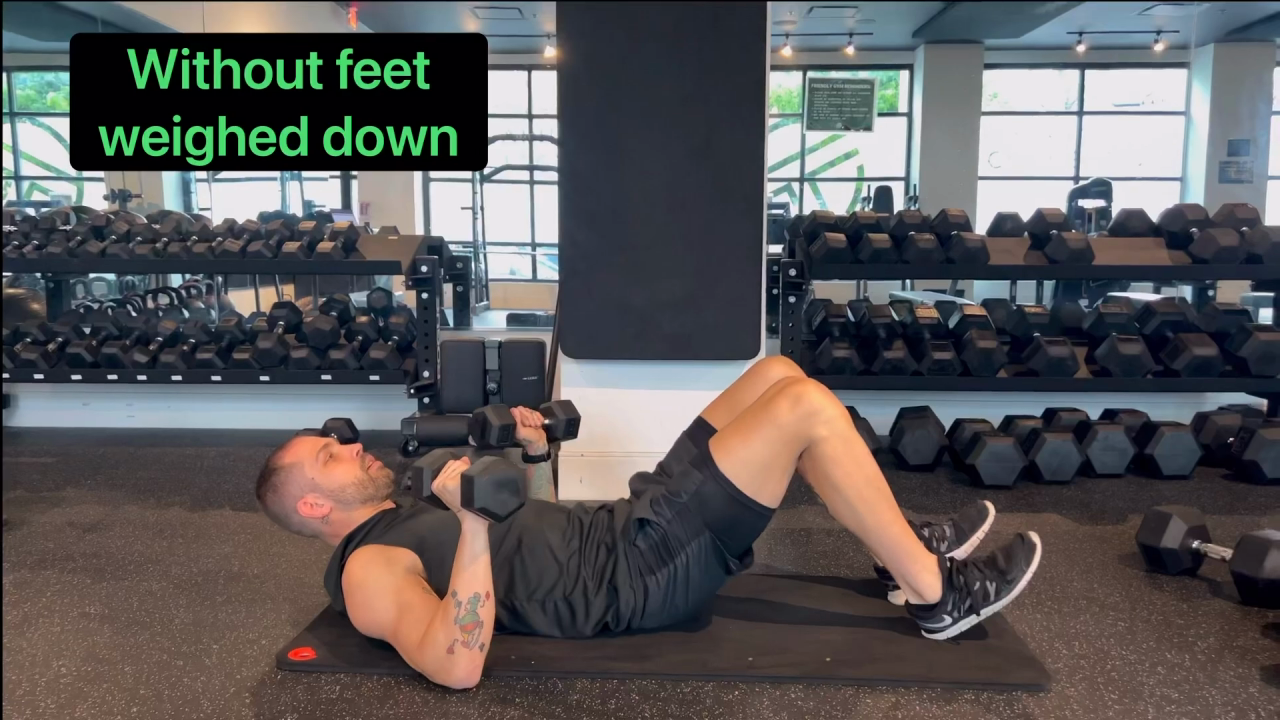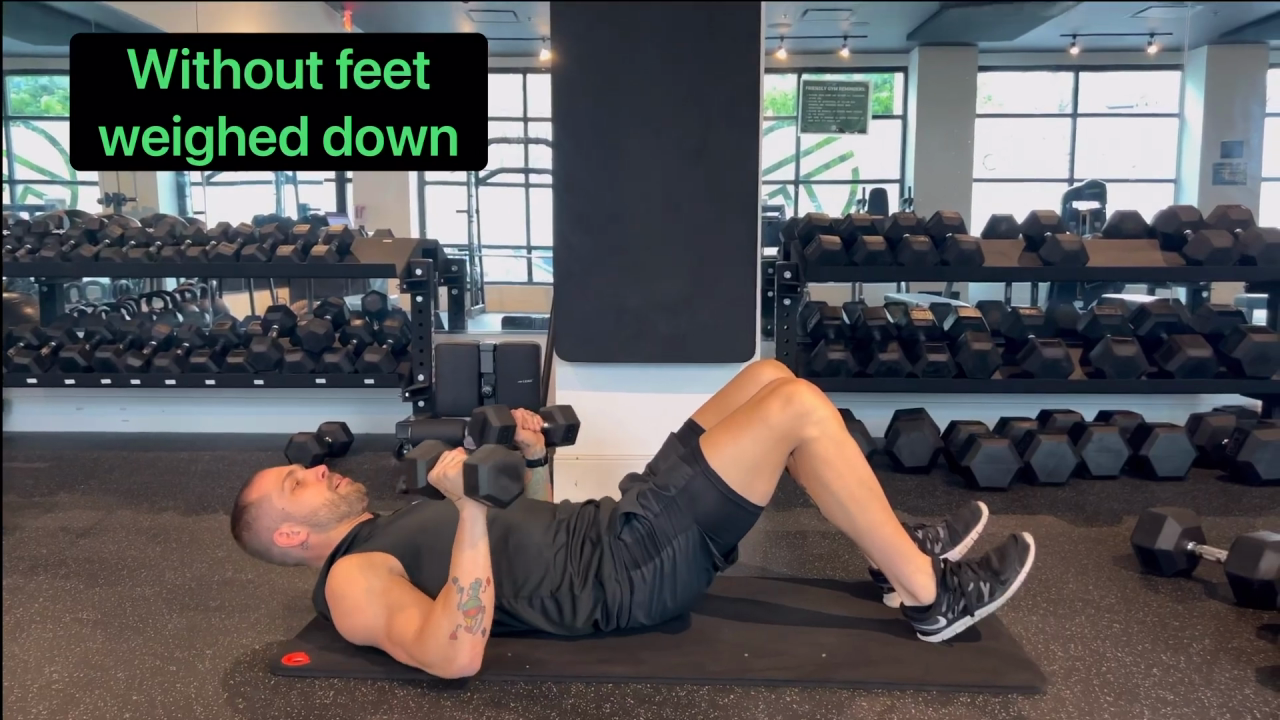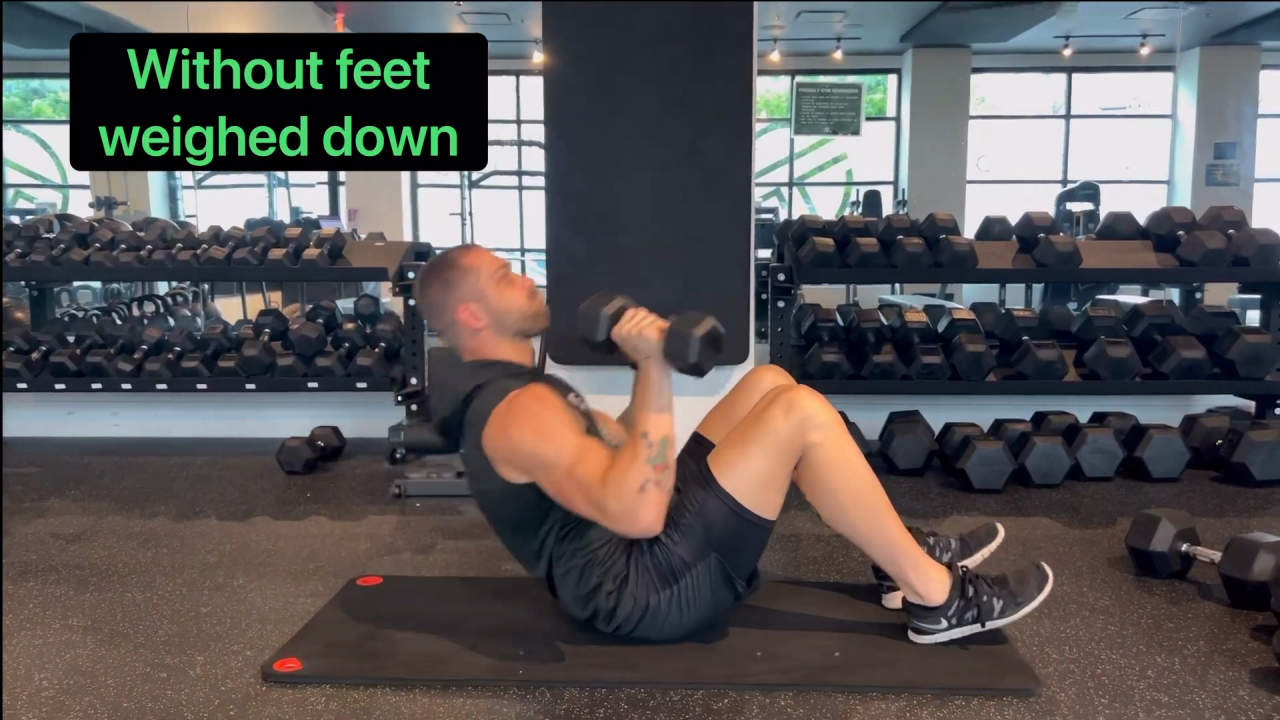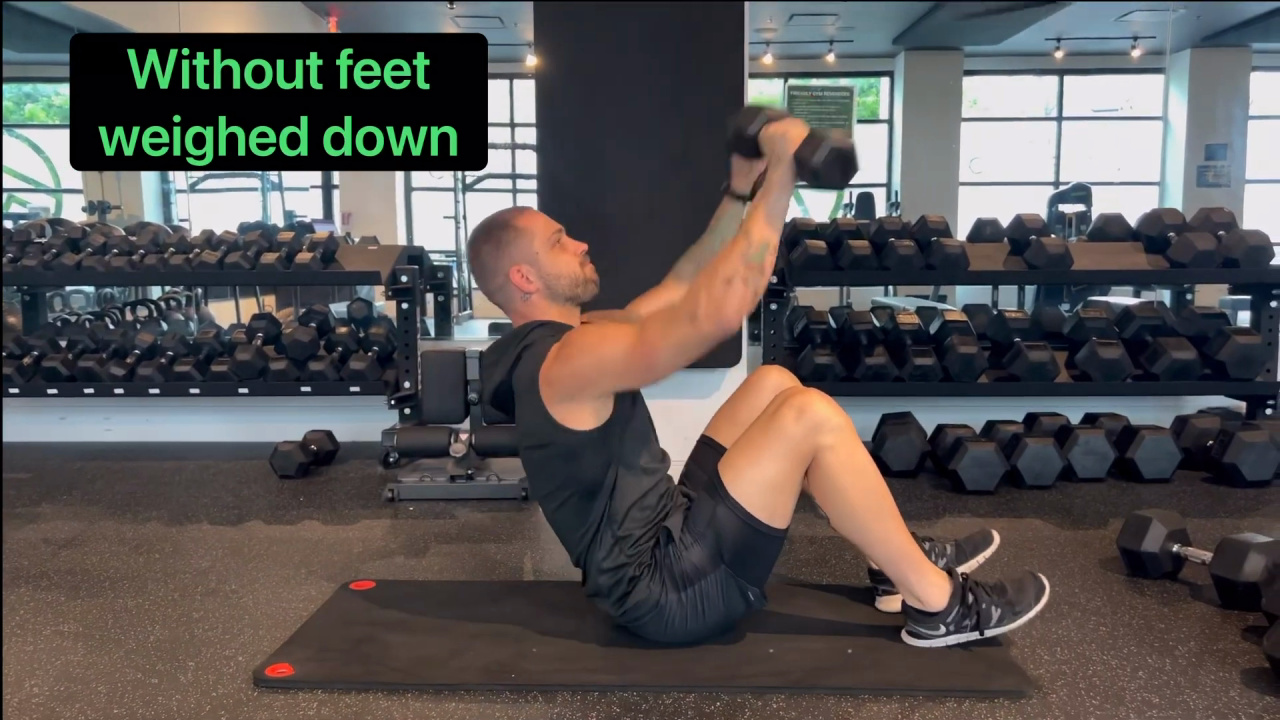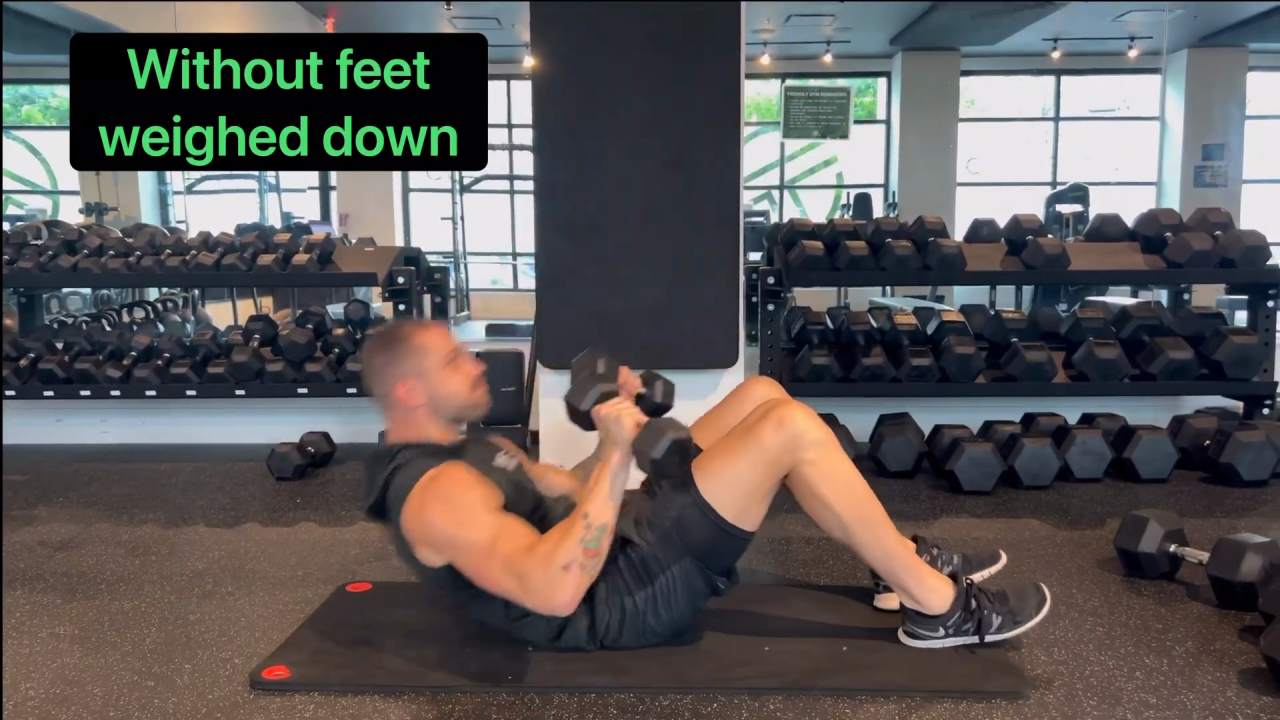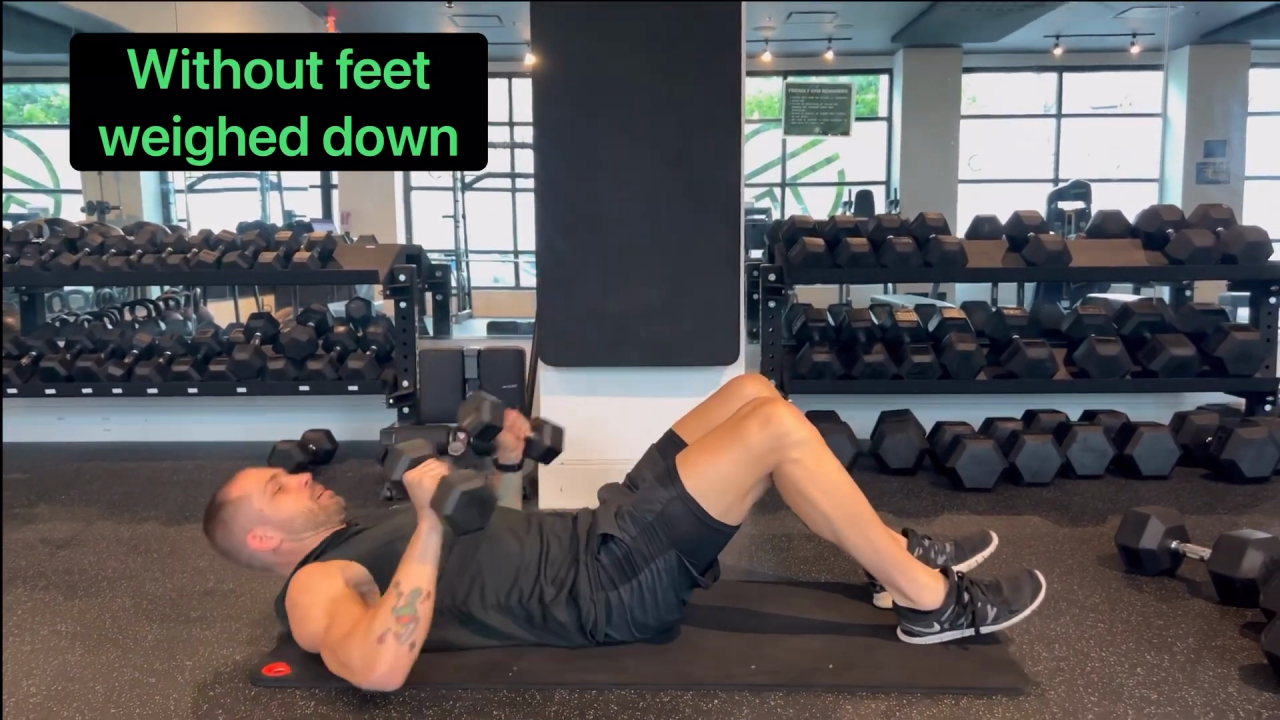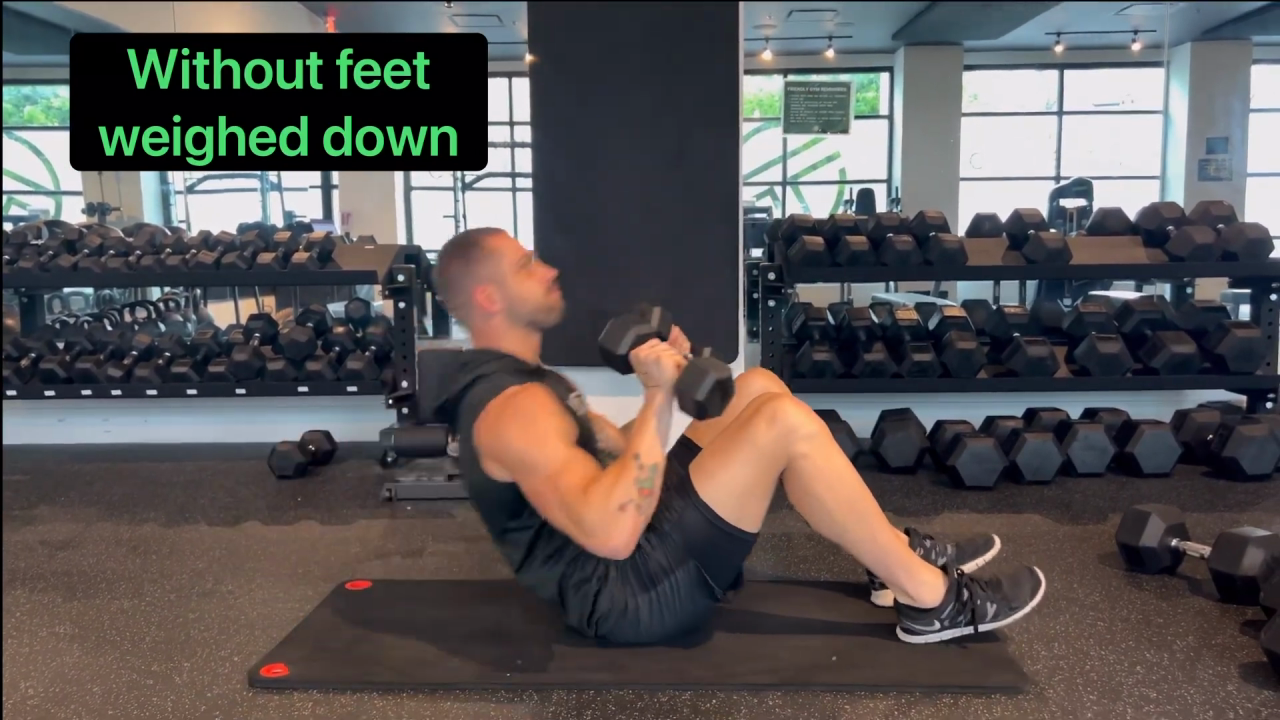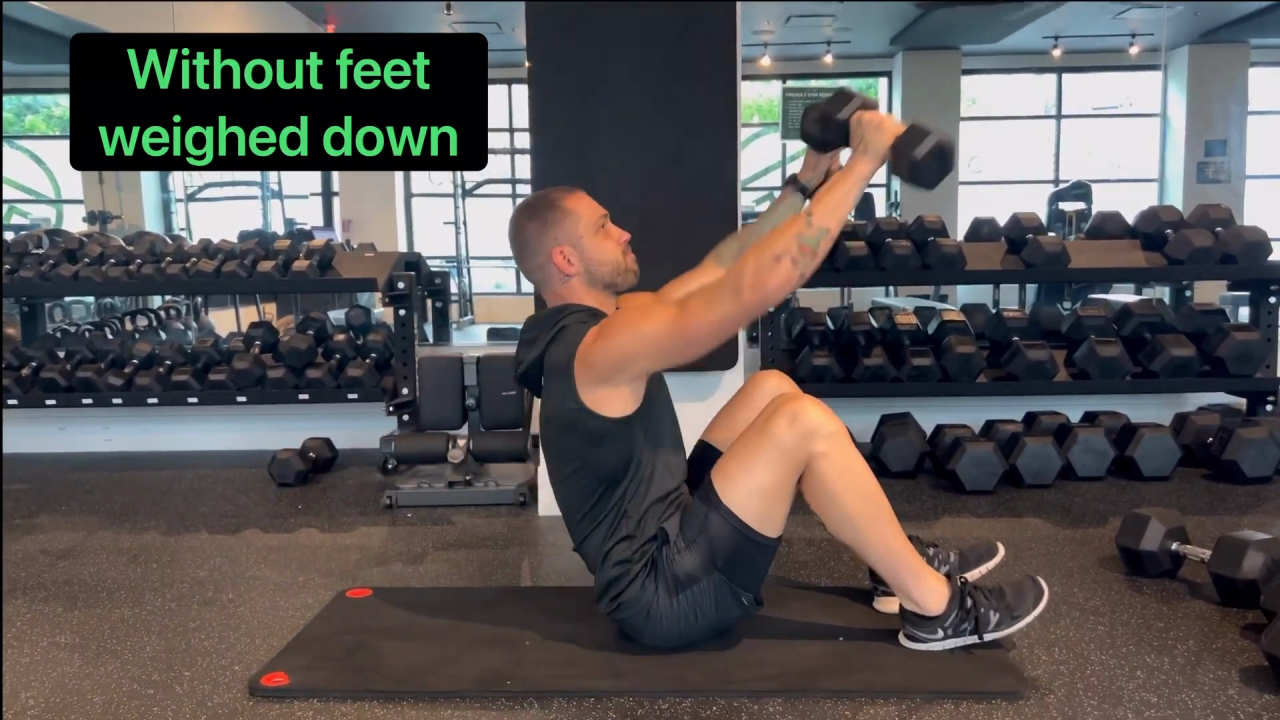
dt=0.5s
person 1, frame 1
left shoulder: (404, 522)
right shoulder: (371, 569)
right elbow: (459, 666)
left wrist: (534, 457)
right wrist: (473, 520)
left hip: (627, 526)
right hip: (641, 574)
left knee: (778, 374)
right knee: (807, 407)
left ankle: (903, 545)
right ankle: (936, 592)
person 1, frame 2
left shoulder: (389, 534)
right shoulder: (354, 583)
right elbow: (455, 655)
left wrist: (526, 464)
right wrist: (470, 506)
left hip: (614, 530)
right hip: (629, 570)
left knee: (771, 377)
right knee: (800, 407)
left ankle: (899, 550)
right ankle: (932, 595)
person 1, frame 3
left shoulder: (517, 393)
right shoulder: (518, 412)
left elbow: (622, 444)
right elbow: (637, 511)
left wrist: (648, 364)
right wrist: (655, 368)
left hip: (655, 557)
right hip: (652, 590)
left knee: (770, 384)
right knee: (799, 412)
left ankle: (905, 556)
right ankle: (937, 601)
person 1, frame 4
left shoulder: (570, 338)
right shoulder: (572, 360)
left elbow: (682, 291)
right elbow: (725, 309)
left wrist: (740, 188)
right wrist: (780, 174)
left hip: (672, 543)
right hip: (671, 591)
left knee: (774, 386)
right knee: (812, 419)
left ankle: (899, 563)
right ankle: (936, 603)
person 1, frame 5
left shoulder: (453, 453)
right shoulder: (437, 493)
right elbow: (557, 590)
left wrist: (614, 419)
right wrist: (619, 448)
left hip: (629, 542)
right hip: (628, 597)
left knee: (762, 396)
right knee: (789, 430)
left ankle: (899, 562)
right ankle: (936, 605)
person 1, frame 6
left shoulder: (359, 538)
right shoulder: (317, 591)
right elbow: (381, 666)
left wrist: (505, 459)
right wrist: (431, 518)
left hip: (597, 535)
right hip: (611, 587)
left knee: (752, 391)
right knee: (777, 428)
left ankle: (897, 552)
right ankle: (931, 601)
person 1, frame 7
left shoulder: (524, 384)
right shoulder: (511, 409)
left elbow: (617, 448)
right elbow: (612, 530)
left wrist: (665, 377)
right wrist: (660, 392)
left hip: (647, 550)
right hip: (638, 597)
left knee: (758, 389)
right knee: (784, 421)
left ankle: (899, 559)
right ankle: (932, 601)
person 1, frame 8
left shoulder: (596, 319)
right shoulder: (607, 342)
left elbow: (725, 272)
right elbow: (767, 281)
left wrist: (801, 185)
right wrist: (865, 156)
left hip: (669, 549)
right hip: (663, 595)
left knee: (774, 392)
right knee: (806, 425)
left ankle: (898, 554)
right ankle: (935, 610)
